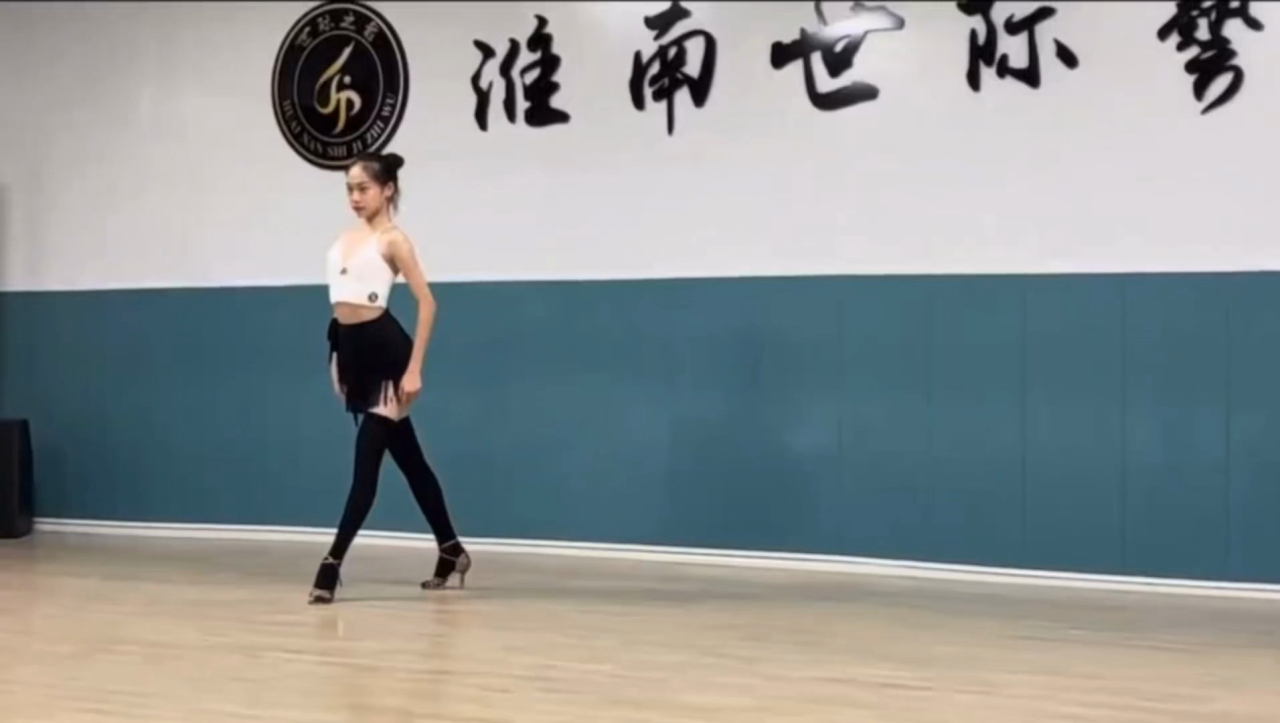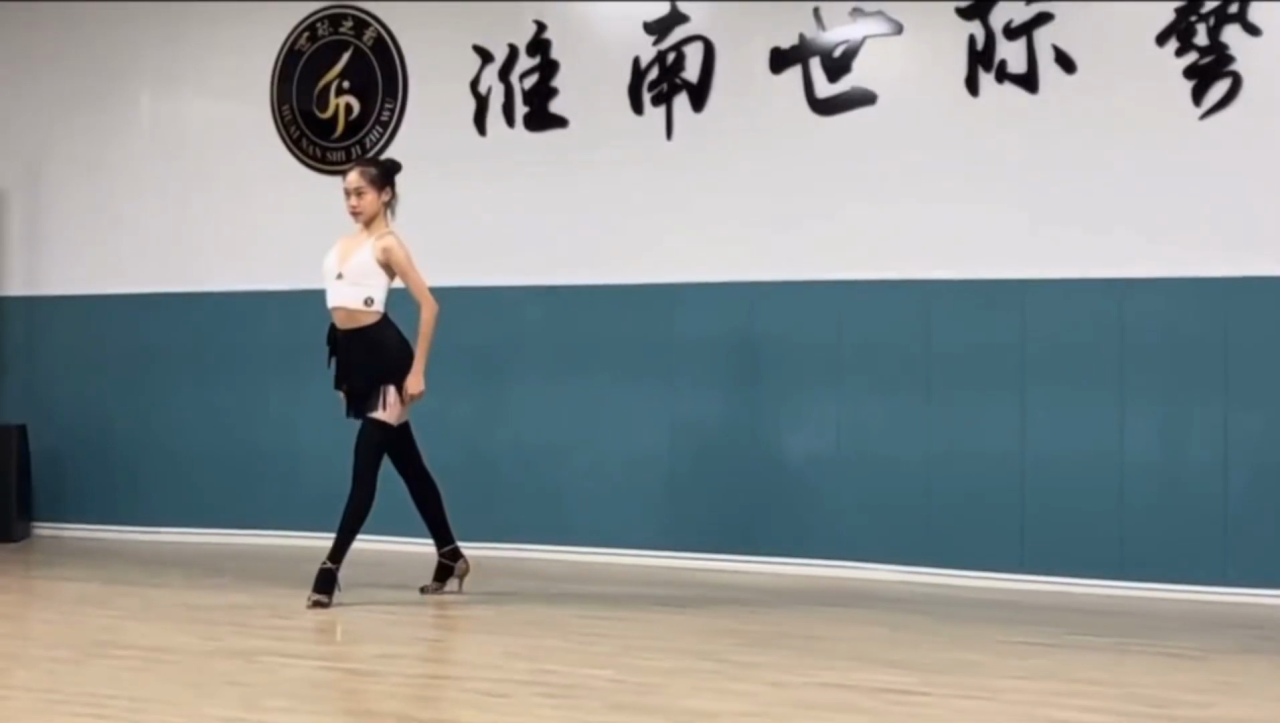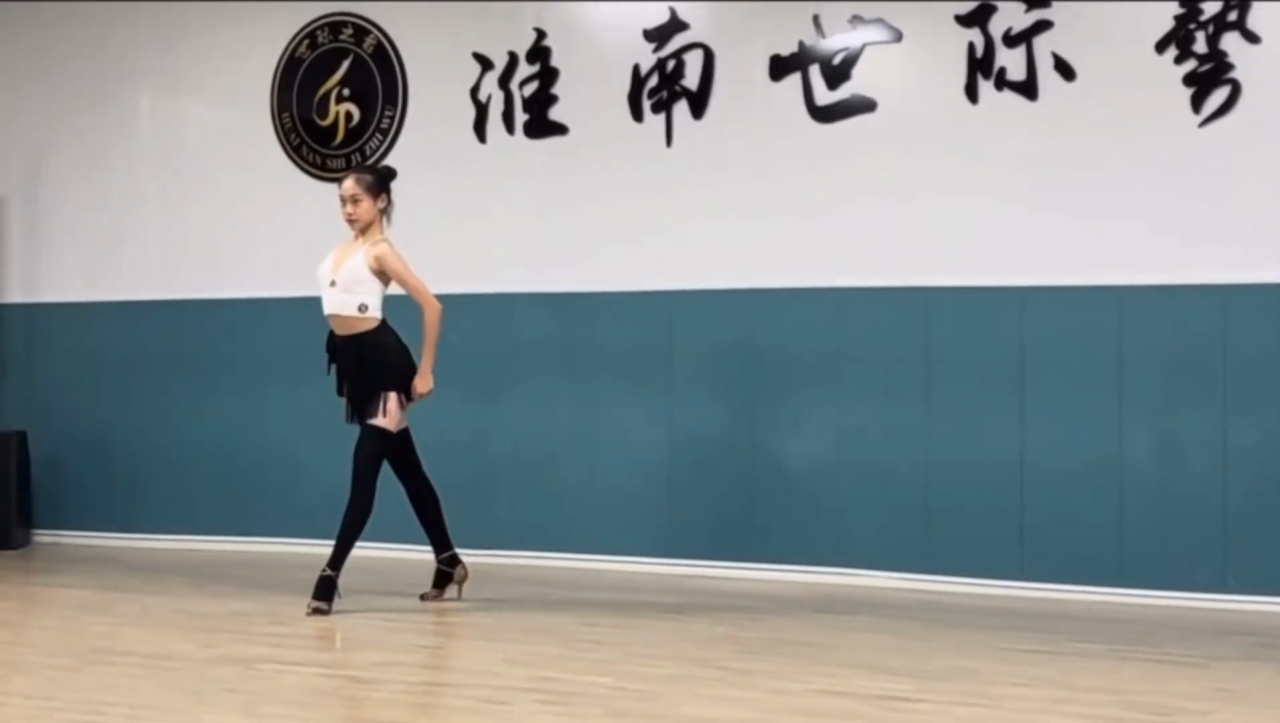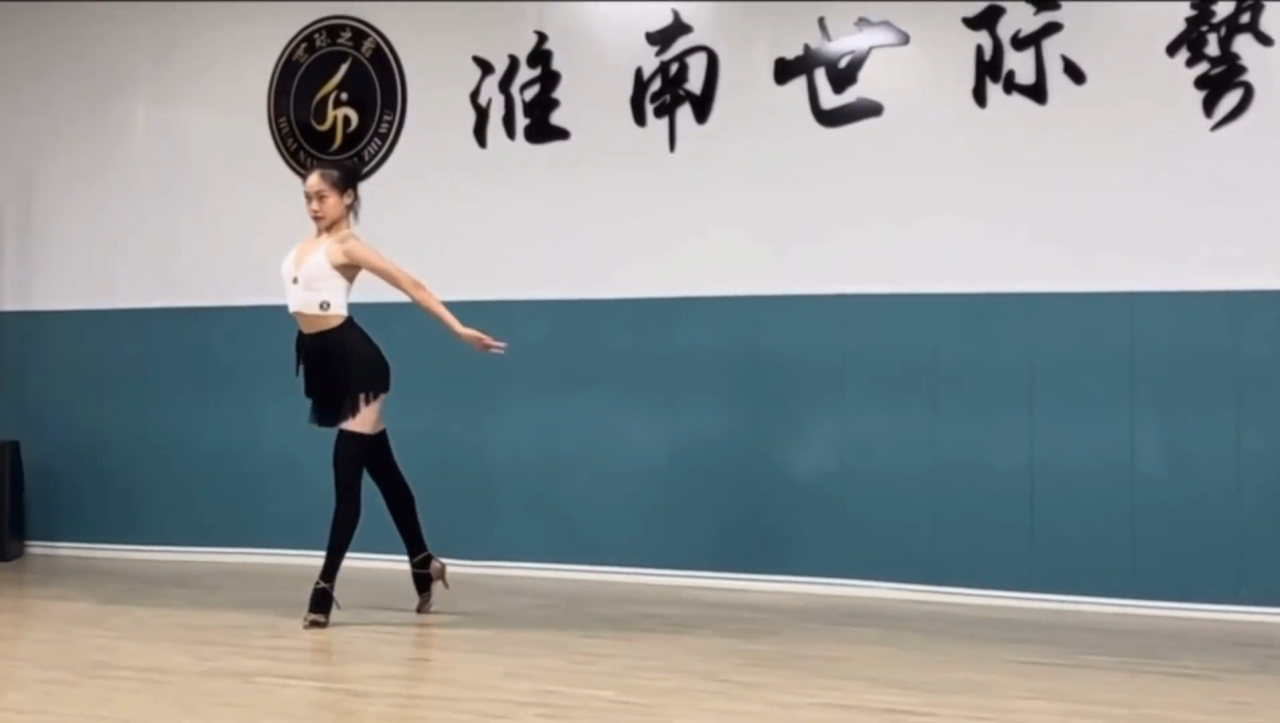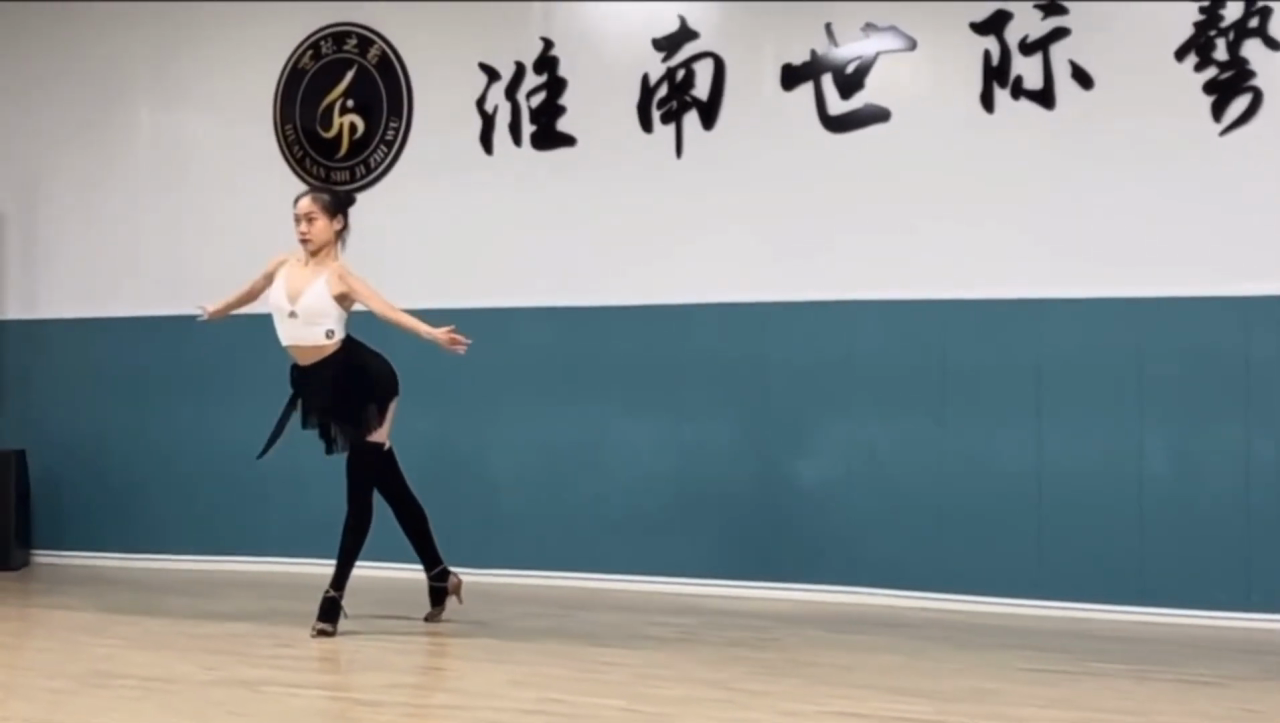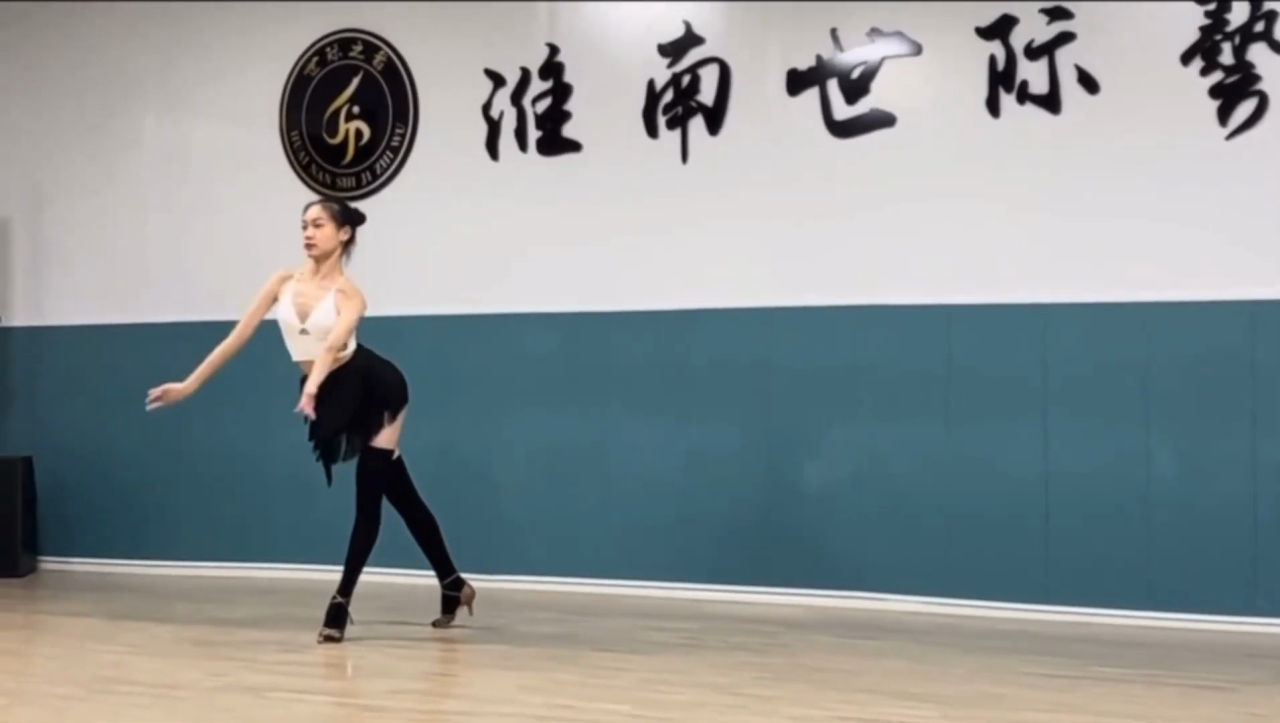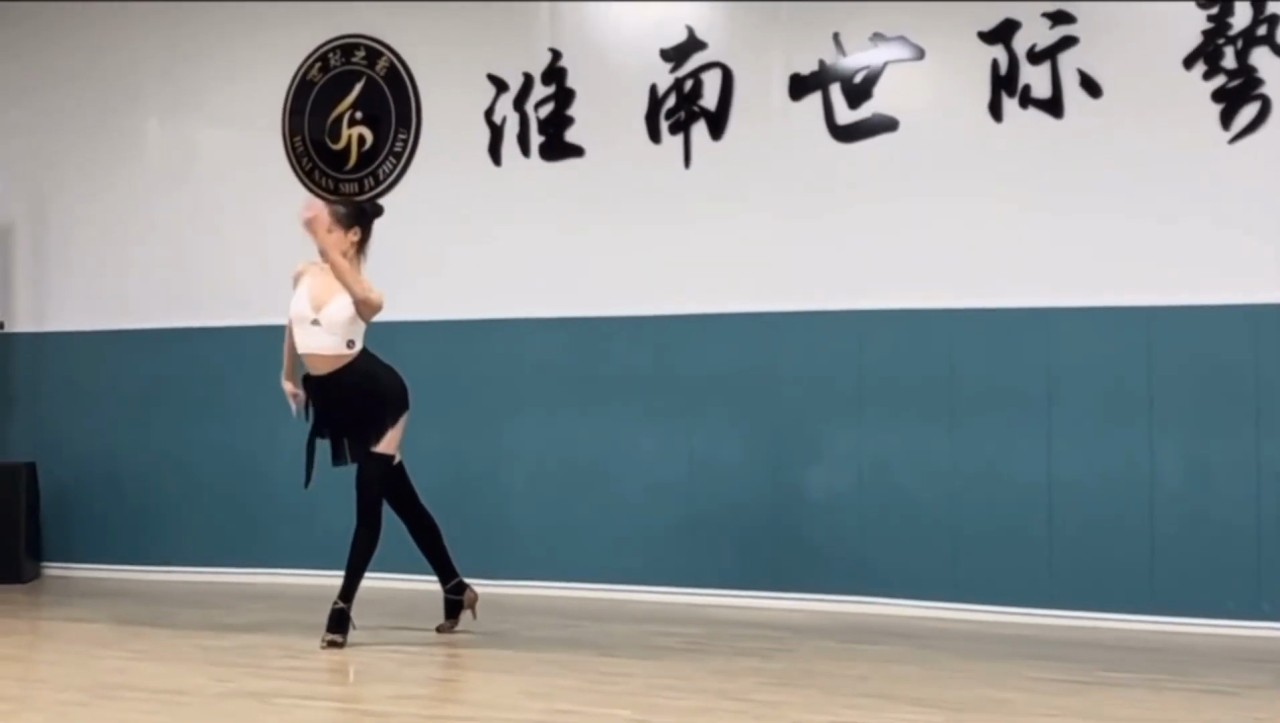
dt=0.5s
person 1, frame 1
left shoulder: (392, 239)
right shoulder: (347, 238)
left elbow: (426, 302)
left wrist: (414, 368)
right wrist: (337, 360)
left hip: (383, 348)
right hip: (351, 347)
left knee: (366, 460)
right knee: (407, 457)
left ankle: (332, 564)
right ankle: (451, 551)
person 1, frame 2
left shoulder: (387, 244)
right shoulder: (345, 242)
left elbow: (428, 305)
left wrist: (417, 371)
right wrist: (342, 369)
left hip: (382, 353)
right hip: (352, 353)
left knee: (365, 465)
right knee: (407, 463)
left ankle: (330, 569)
right ankle: (450, 556)
person 1, frame 3
left shoulder: (380, 251)
right shoulder: (344, 249)
left elbow: (431, 305)
left wrist: (425, 370)
left hip: (382, 360)
right hip: (352, 359)
left knee: (364, 470)
right knee: (407, 468)
left ankle: (331, 575)
right ankle: (448, 562)
person 1, frame 4
left shoulder: (347, 245)
right shoulder: (309, 242)
left elbow: (410, 284)
left wrist: (459, 329)
left hip: (352, 357)
right hip: (320, 357)
left knee: (347, 470)
right knee: (381, 467)
left ankle: (325, 586)
right ankle: (423, 562)
person 1, frame 5
left shoulder: (340, 275)
right shoulder: (282, 265)
left elbow: (385, 309)
right elbow: (250, 294)
left wrist: (430, 333)
right wrist: (216, 311)
left hip: (362, 378)
right hip: (314, 382)
left knee: (361, 484)
right knee: (386, 481)
left ankle: (334, 595)
right ankle: (439, 575)
person 1, frame 6
left shoulder: (349, 296)
right shoulder: (282, 281)
left elbow: (333, 345)
right elbow: (239, 334)
left wrist: (313, 386)
right wrist: (190, 384)
left hip: (373, 387)
right hip: (331, 396)
left knee: (370, 493)
right knee: (396, 490)
left ankle: (340, 602)
right ankle: (451, 583)
person 1, frame 7
left shoulder: (367, 296)
right shoulder: (305, 273)
left elbow: (358, 300)
right elbow: (294, 326)
left wrist: (324, 244)
right wrist: (288, 375)
left hip: (373, 393)
right hip: (329, 397)
left knee: (370, 498)
right knee: (400, 496)
left ankle: (343, 606)
right ankle: (455, 587)
